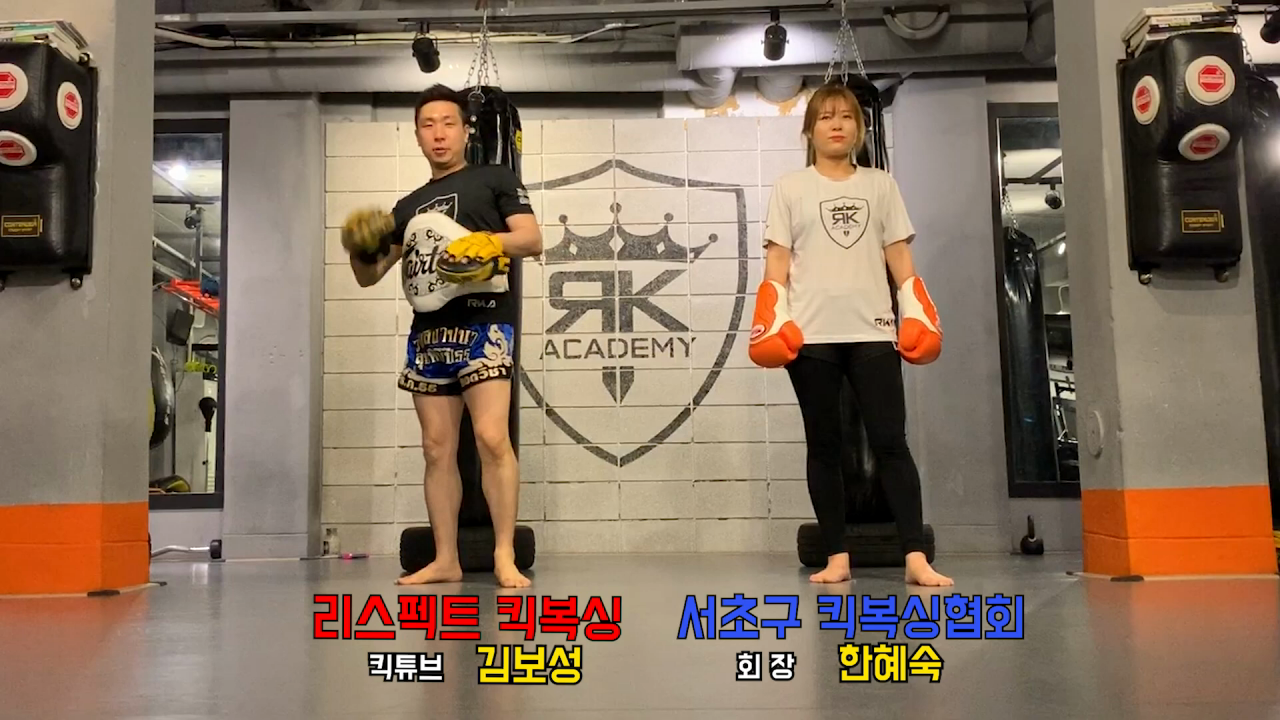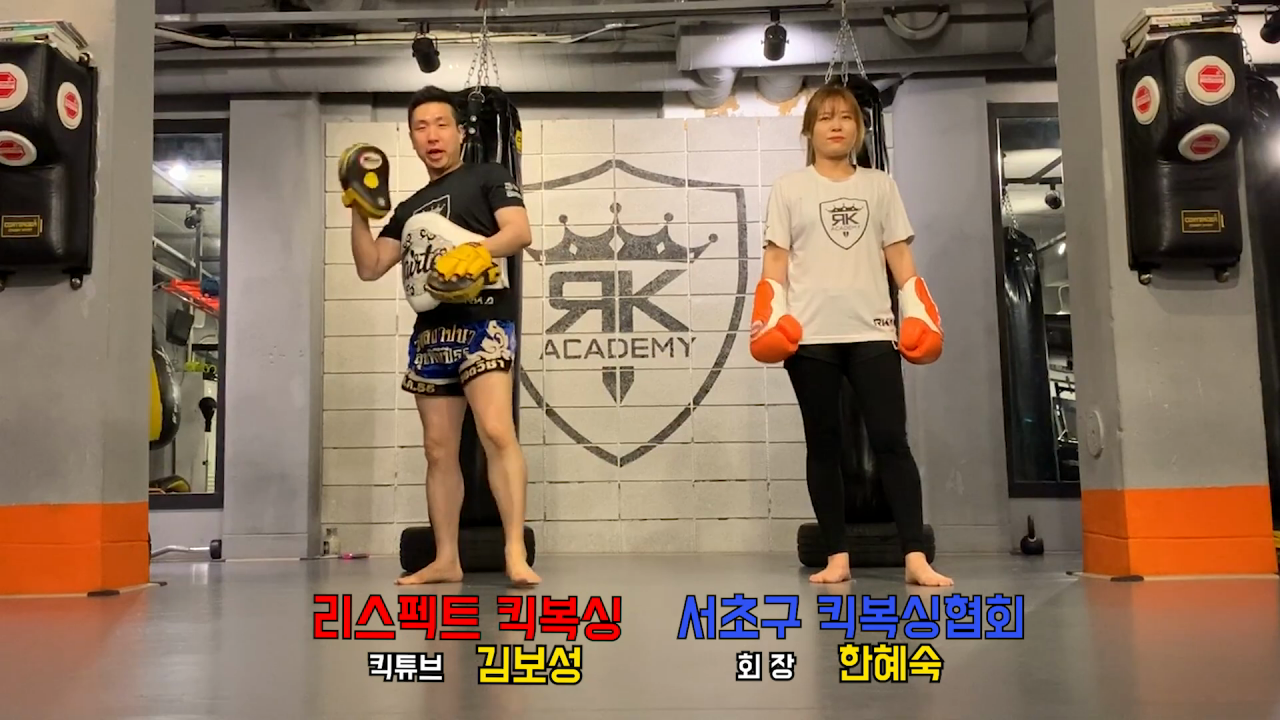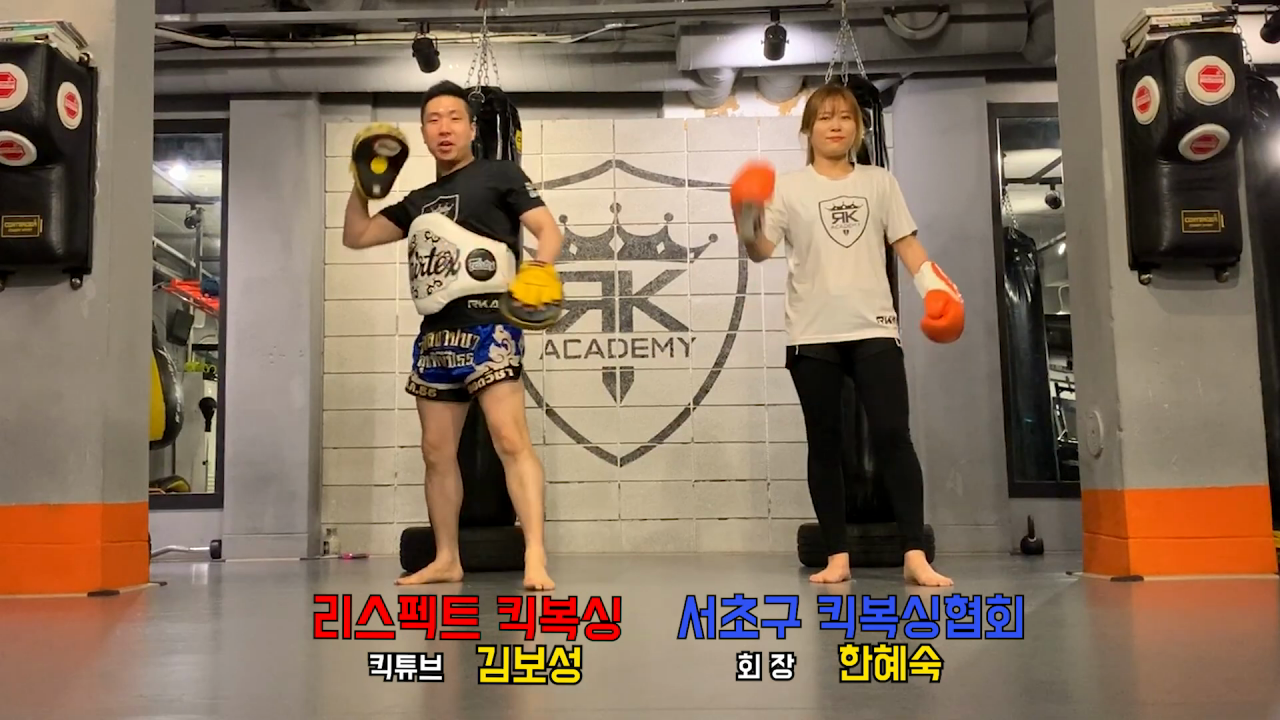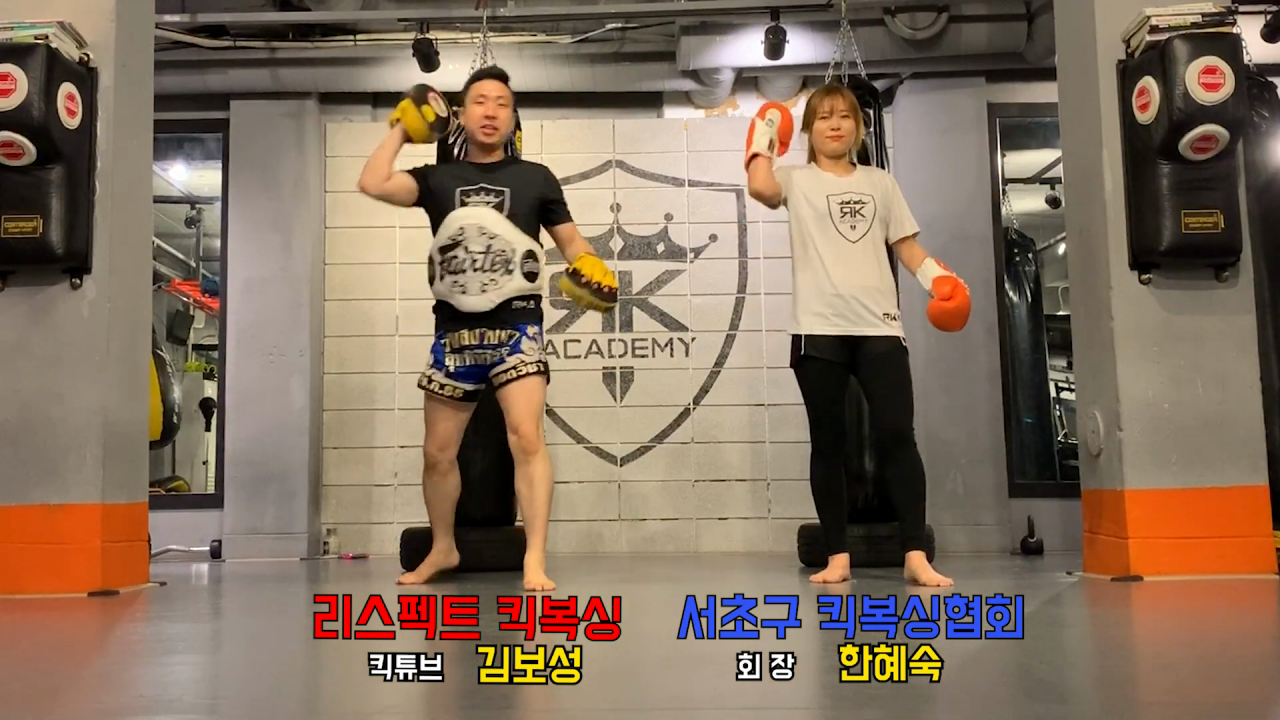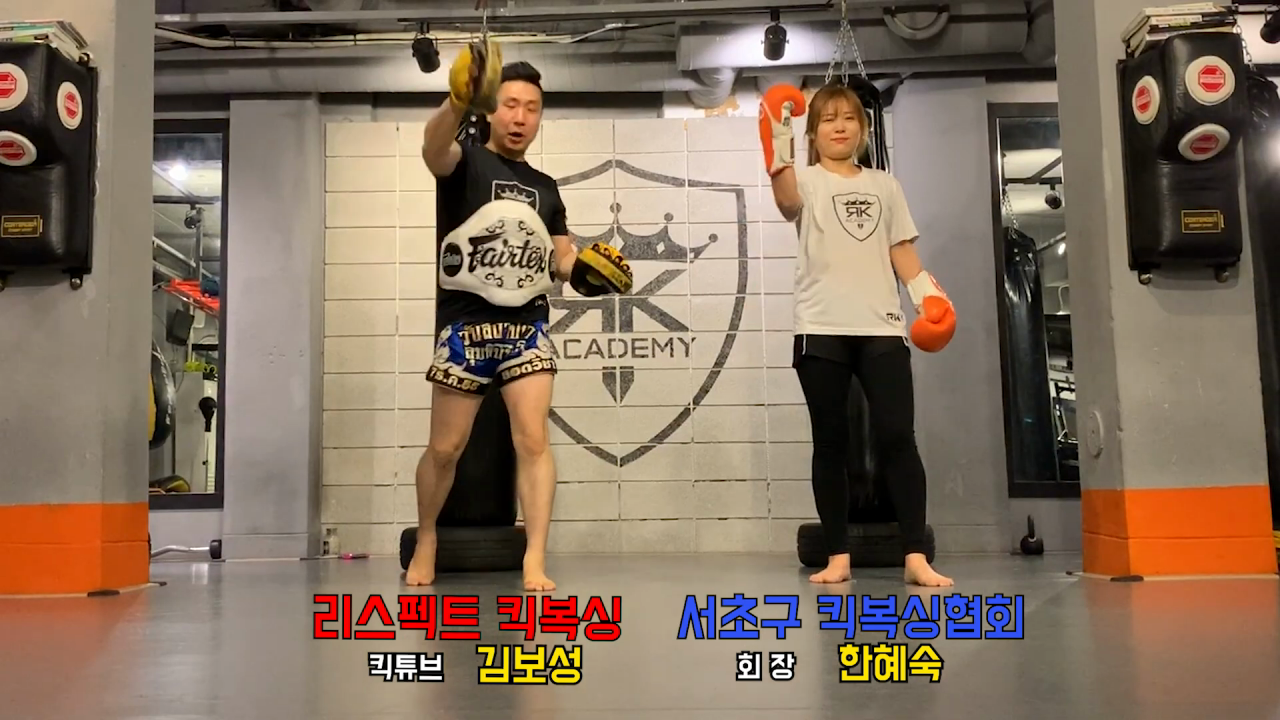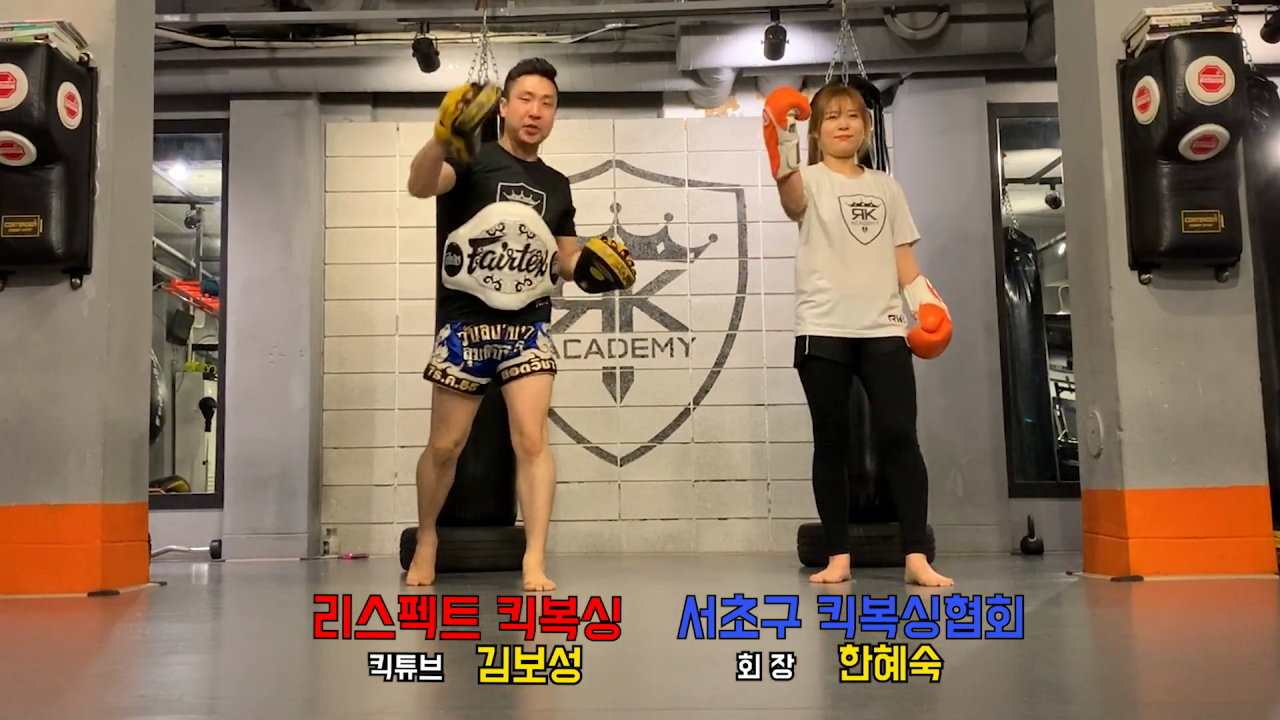
dt=0.2s
person 1, frame 1
left shoulder: (495, 178)
right shoulder: (410, 205)
left elbow: (532, 239)
right elbow: (368, 275)
left wrist: (489, 243)
right wrist: (360, 247)
left hip: (483, 323)
right hip: (428, 333)
left knee: (492, 439)
right knee: (437, 449)
left ankle: (505, 555)
right ankle: (446, 559)
person 1, frame 2
left shoulder: (488, 176)
right shoulder: (413, 206)
left elbow: (518, 230)
right elbow: (369, 267)
left wrist: (479, 253)
right wrist: (359, 209)
left hip: (482, 320)
right hip: (430, 332)
left knee: (496, 432)
right knee: (439, 449)
left ankle: (517, 550)
right ankle: (446, 558)
person 1, frame 3
left shoulder: (498, 174)
right shoulder: (420, 200)
left elbow: (547, 229)
right elbow: (355, 236)
left wrist: (540, 269)
right wrist: (362, 180)
left hip: (487, 327)
right hip: (435, 334)
left knee: (511, 440)
right knee: (437, 452)
left ankle: (535, 561)
right ankle: (446, 559)
person 1, frame 4
left shoulder: (533, 178)
right shoulder: (439, 177)
left elbow: (572, 243)
right elbow: (371, 184)
left wrist: (588, 270)
right wrist: (402, 126)
left hip: (516, 327)
right hip: (453, 332)
left knee: (528, 438)
right knee: (440, 451)
left ankle: (533, 562)
right ankle: (443, 547)
person 1, frame 5
left shoulder: (542, 185)
right shoulder: (466, 159)
left elbow: (562, 260)
right elbow: (434, 150)
left wrist: (593, 266)
right wrist: (458, 101)
left hip: (529, 327)
right hip: (465, 324)
left knee: (532, 440)
right knee: (444, 448)
left ankle: (535, 562)
right ankle: (427, 539)
person 1, frame 6
left shoulder: (557, 185)
right shoulder: (473, 157)
left elbow: (565, 259)
right elbow: (420, 185)
left wrist: (599, 265)
right wrist: (444, 132)
left hip: (528, 326)
right hip: (465, 323)
left knee: (531, 439)
right knee: (445, 445)
left ankle: (534, 563)
right ankle: (426, 539)
person 2, frame 1
left shoulder: (880, 185)
right shoulder: (790, 188)
left elbow: (898, 255)
right elbow: (778, 260)
left wrist: (918, 312)
right wrist: (772, 318)
left hip: (872, 331)
right hip: (810, 336)
left knee: (890, 441)
right knee: (824, 445)
left ankle: (915, 557)
right ankle: (837, 557)
person 2, frame 2
left shoulder: (879, 185)
right shoulder: (789, 188)
left elbow: (899, 255)
right elbow: (775, 258)
left wrist: (919, 312)
right wrist: (769, 315)
left hip: (872, 331)
right hip: (810, 335)
left knee: (891, 440)
right knee: (823, 444)
left ankle: (915, 556)
right ankle: (837, 556)
person 2, frame 3
left shoulder: (879, 182)
right shoulder: (787, 187)
left elbow: (907, 245)
right elbow: (761, 249)
left wrist: (936, 289)
right wrist: (749, 217)
left hip: (874, 329)
right hip: (812, 334)
left knee: (893, 435)
right knee: (824, 443)
left ankle: (915, 555)
right ankle: (837, 556)
person 2, frame 4
left shoulder: (881, 182)
right shoulder: (797, 179)
left elbow: (906, 246)
right elbow: (762, 189)
left wrist: (942, 281)
right wrist: (764, 139)
left hip: (878, 326)
right hip: (818, 330)
left knee: (896, 434)
right knee: (828, 442)
left ankle: (916, 555)
right ankle: (837, 556)
person 2, frame 5
left shoulder: (884, 185)
right shoulder: (805, 180)
left elbow: (903, 254)
right elbow: (787, 203)
left wrist: (931, 297)
right wrist: (778, 141)
left hip: (882, 328)
right hip: (821, 330)
left knee: (897, 437)
right knee: (830, 443)
left ankle: (916, 556)
right ankle: (838, 557)
person 2, frame 6
left shoulder: (886, 186)
right shoulder: (809, 179)
left elbow: (902, 256)
right elbow: (794, 202)
left wrist: (928, 305)
right wrist: (784, 143)
left hip: (884, 328)
right hip: (823, 329)
left knee: (899, 437)
right knee: (831, 443)
left ankle: (917, 556)
right ankle: (838, 556)
